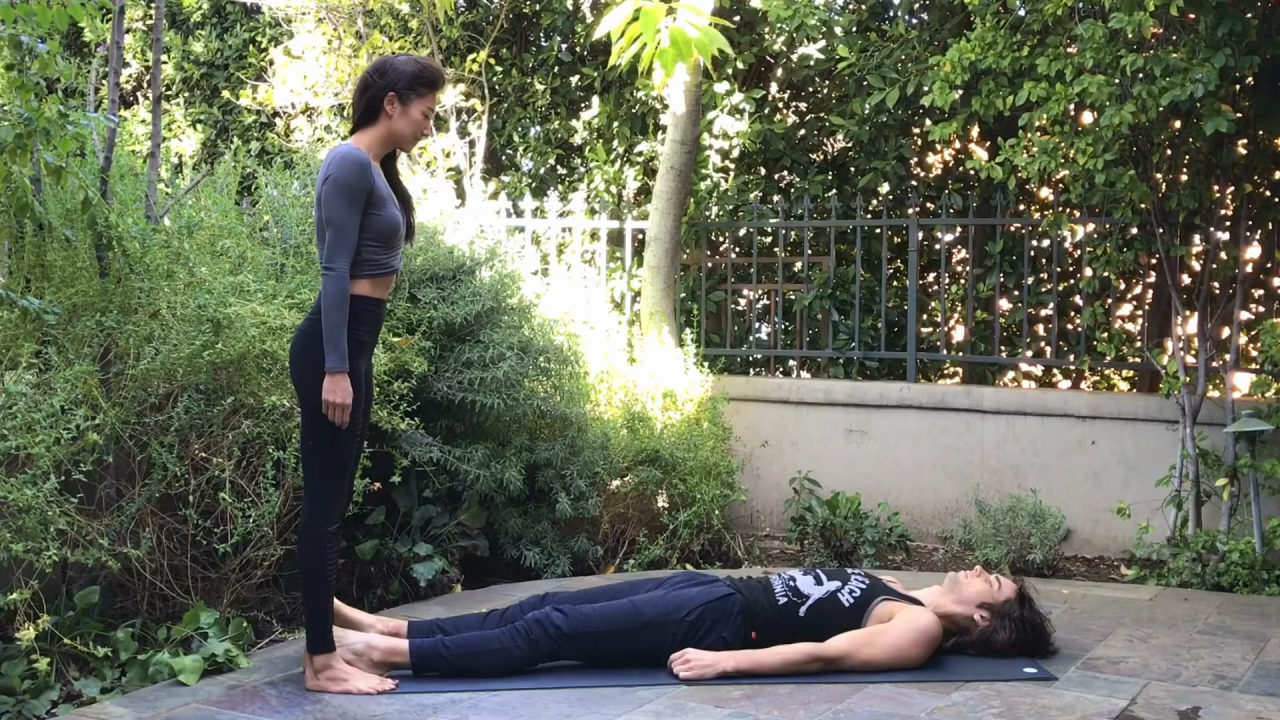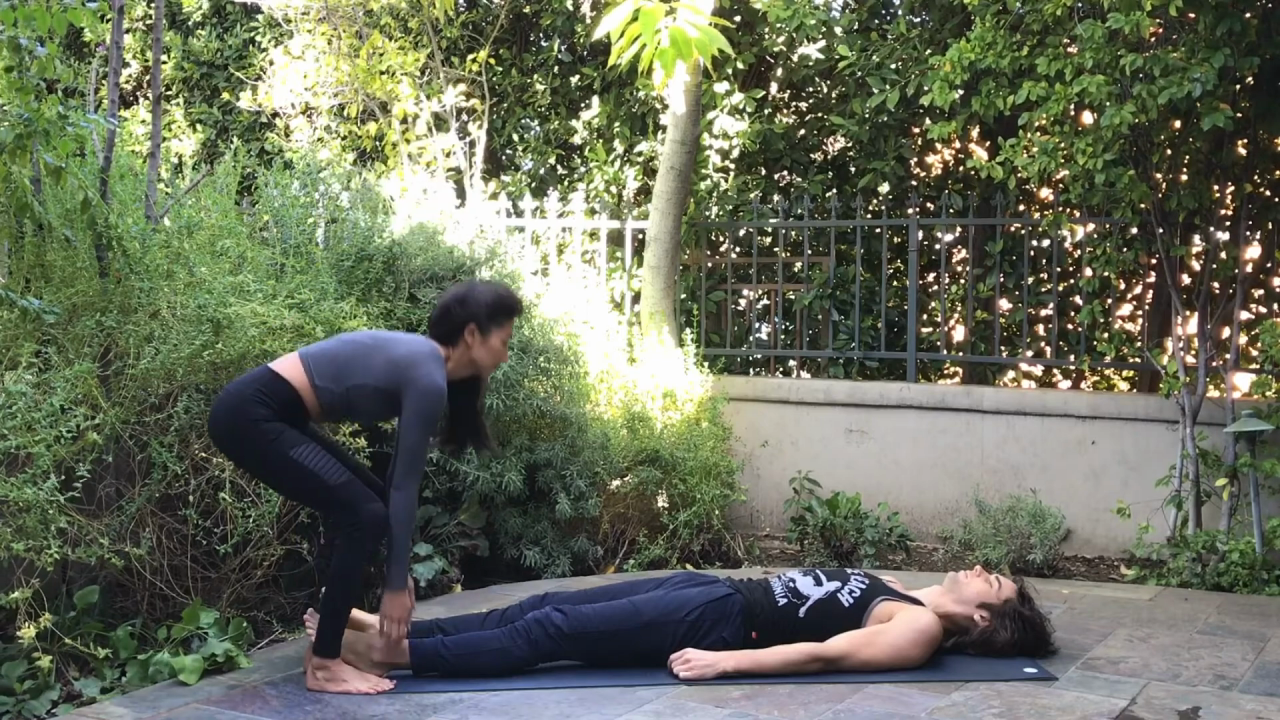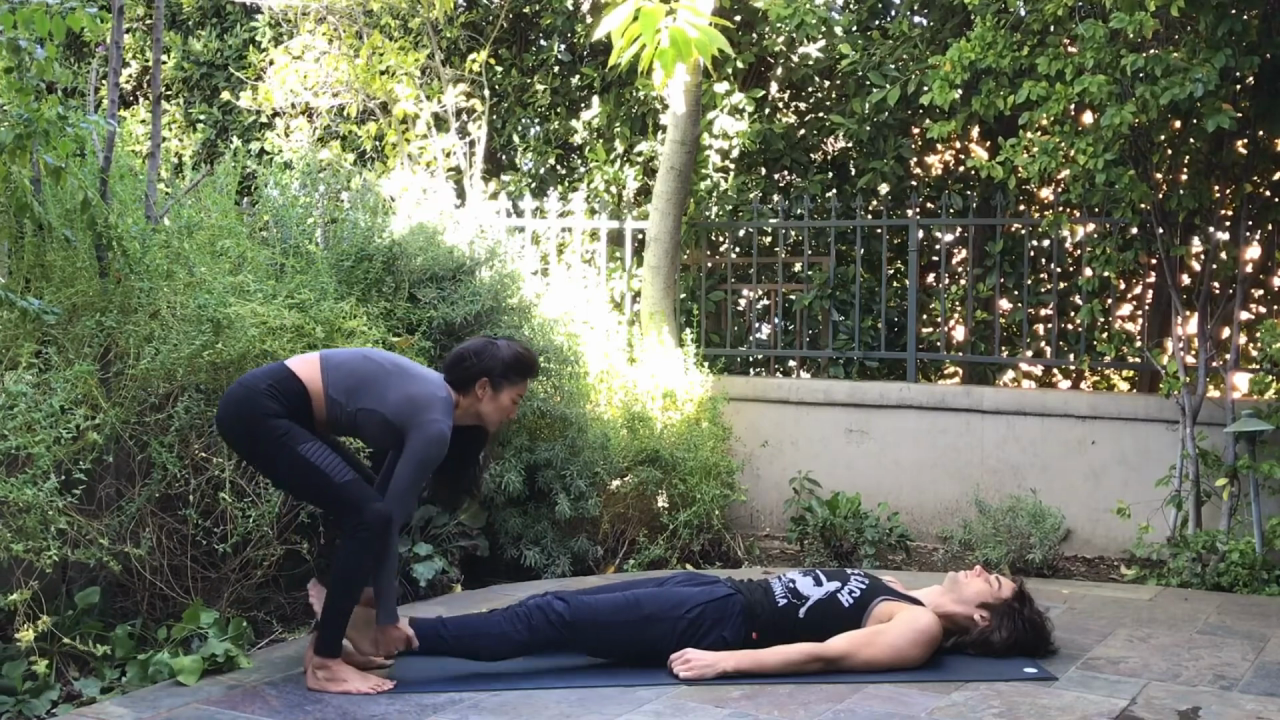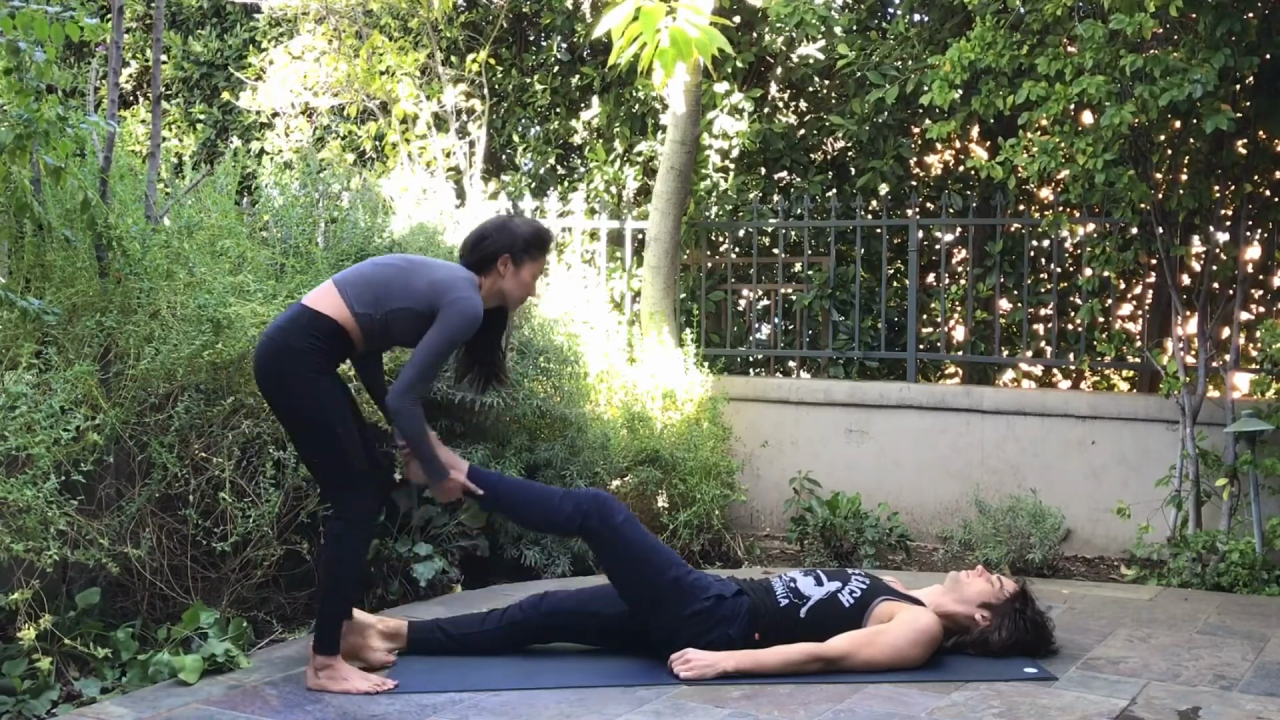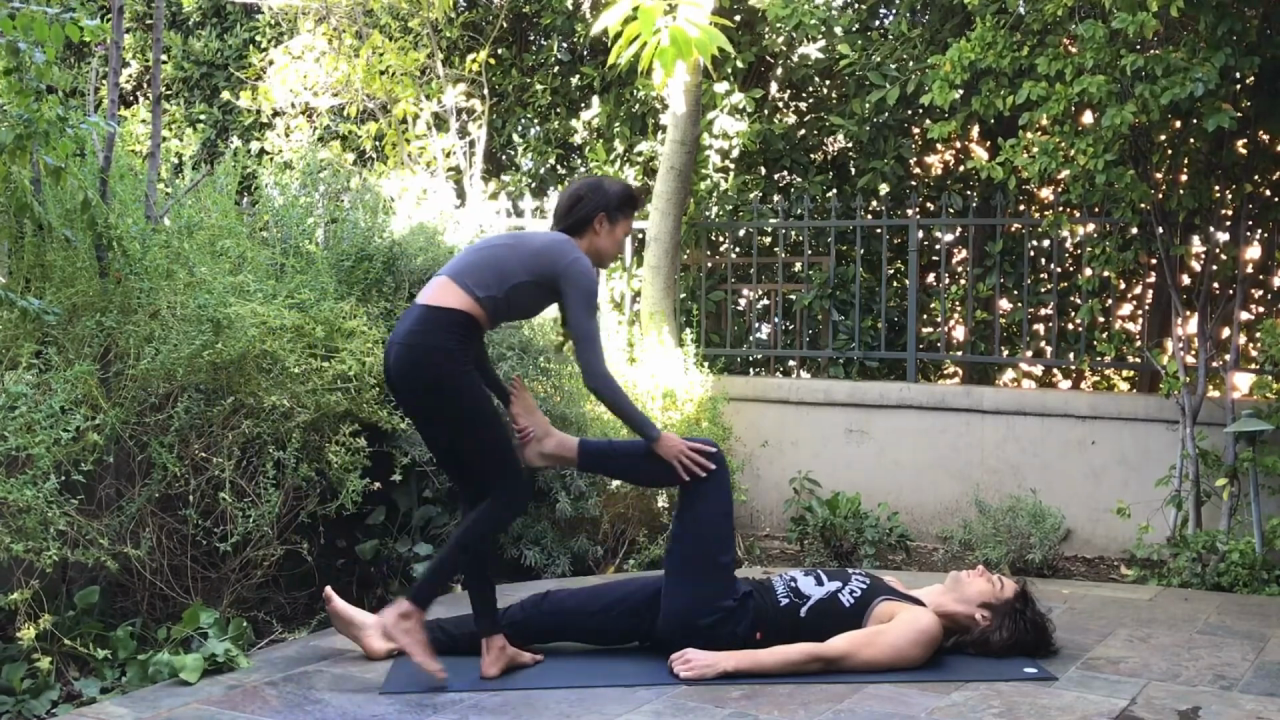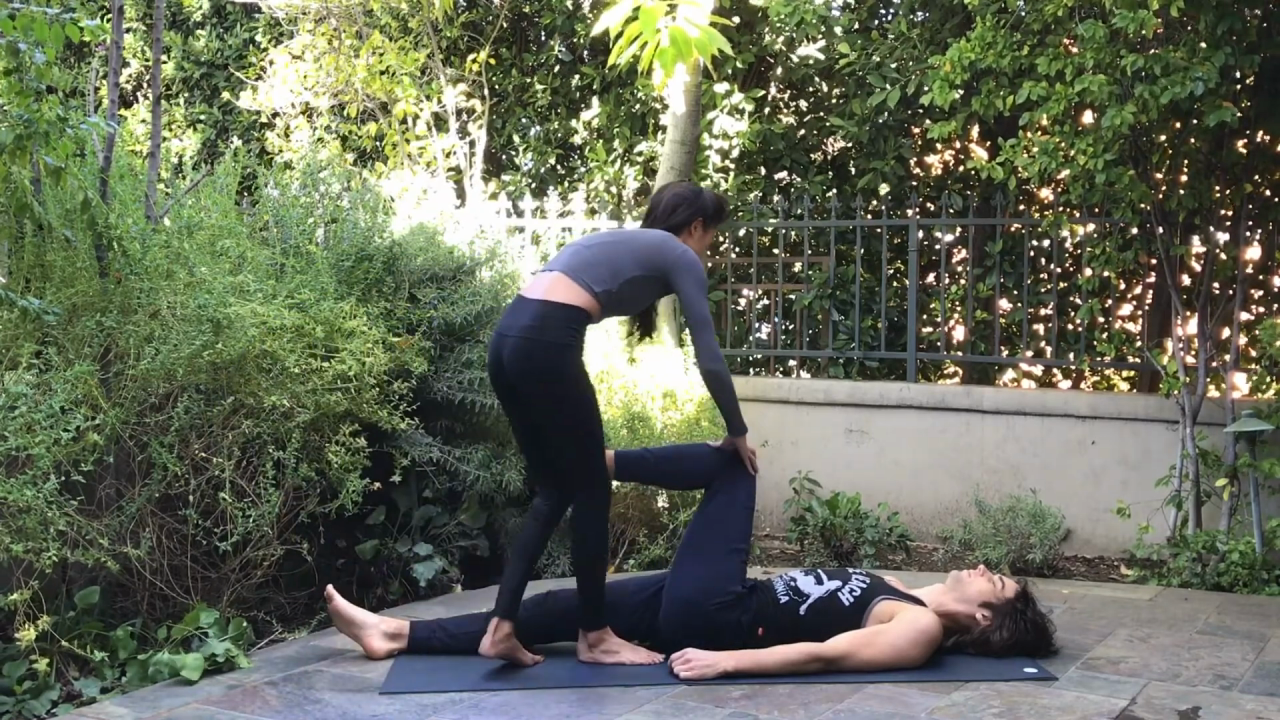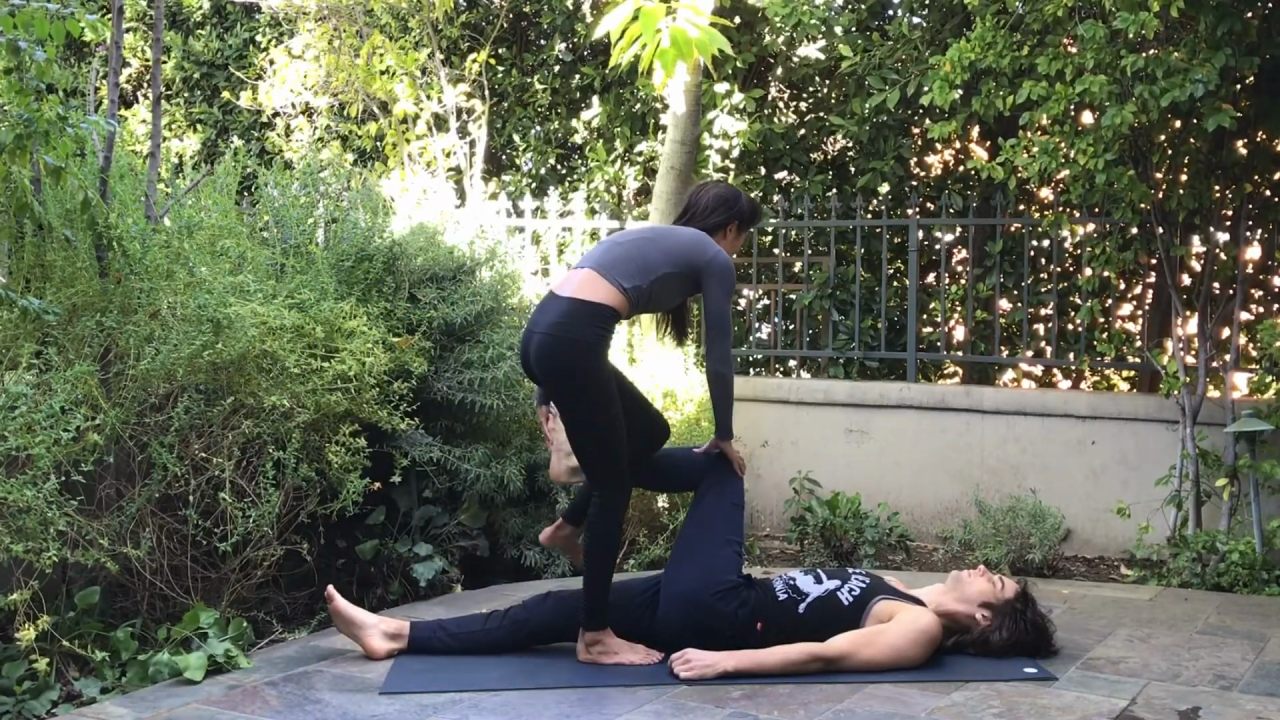
dt=0.7s
person 1, frame 1
left shoulder: (921, 629)
right shoulder: (901, 593)
left elbow: (826, 655)
left wrist: (725, 663)
left hip: (725, 621)
right hip: (723, 589)
left knee: (553, 630)
right knee: (550, 604)
left ankle: (389, 653)
right ankle: (390, 627)
person 1, frame 2
left shoulder: (920, 629)
right shoulder: (900, 594)
left elbow: (825, 654)
left wrist: (725, 661)
left hip: (725, 618)
right hip: (723, 593)
left knee: (552, 629)
right knee: (552, 603)
left ankle: (388, 653)
right ankle: (391, 625)
person 1, frame 3
left shoulder: (919, 631)
right shoulder: (899, 592)
left elbow: (826, 653)
left wrist: (724, 661)
left hip: (720, 622)
right hip: (720, 592)
left knee: (550, 618)
right knee: (550, 609)
left ankle: (394, 632)
right ankle: (395, 633)
person 1, frame 4
left shoulder: (920, 631)
right shoulder: (904, 596)
left elbow: (826, 653)
left wrist: (727, 663)
left hip: (717, 623)
right hip: (722, 598)
left knee: (599, 511)
right knee: (550, 611)
left ankle: (451, 470)
right ankle: (398, 634)
person 1, frame 5
left shoulder: (918, 631)
right shoulder: (901, 595)
left elbow: (825, 654)
left wrist: (723, 662)
left hip: (714, 625)
right hip: (702, 611)
left knee: (705, 462)
right knee: (552, 609)
left ankle: (559, 449)
right ankle: (396, 632)
person 1, frame 6
left shoulder: (921, 629)
right shoulder: (899, 594)
left elbow: (825, 653)
left wrist: (723, 663)
left hip: (715, 618)
right hip: (703, 607)
left knee: (733, 465)
right knee: (561, 607)
left ankle: (594, 461)
right ankle: (399, 634)
person 1, frame 7
left shoulder: (920, 630)
right shoulder: (900, 593)
left elbow: (826, 655)
left wrist: (724, 663)
left hip: (716, 616)
right hip: (707, 606)
left knee: (720, 467)
right knee: (558, 609)
right ankle: (397, 634)
person 2, frame 1
left shoulder: (374, 165)
right shoulder: (350, 162)
right elbow: (337, 271)
right wrist: (337, 369)
left hip: (349, 343)
right hip: (333, 346)
left knee: (334, 498)
right knee: (326, 502)
left ankle: (325, 641)
right ankle: (321, 662)
person 2, frame 2
left shoulder: (423, 361)
right shoulder: (428, 378)
left elbow: (398, 480)
right elbow: (405, 483)
left wrist: (398, 570)
right wrist: (396, 584)
left hip: (268, 411)
right hip: (249, 416)
left knee: (371, 505)
right knee: (364, 517)
left ankle: (328, 638)
right ankle: (324, 664)
person 2, frame 3
left shoulder: (431, 399)
right shoulder: (434, 422)
left elbow: (386, 498)
right elbow: (390, 518)
left wrist: (371, 589)
right wrist: (387, 620)
left hip: (267, 405)
right hip: (258, 411)
left knee: (365, 507)
right knee: (368, 515)
left ankle: (325, 643)
right ankle: (324, 665)
person 2, frame 4
left shoulder: (446, 286)
right shoulder: (465, 302)
right elbow: (404, 398)
left wrist: (405, 438)
right wrist: (438, 474)
left hip: (292, 351)
right hip: (297, 358)
left knee: (374, 486)
right knee: (355, 503)
left ankle: (339, 635)
right ankle: (325, 662)
person 2, frame 5
left shoulder: (537, 250)
right shoulder: (572, 263)
right elbow: (595, 375)
left wrist: (508, 403)
right wrist: (655, 438)
left hip: (408, 350)
right hip: (433, 355)
left knee: (482, 495)
right knee: (509, 491)
left ankle: (491, 643)
right ankle: (409, 611)
person 2, frame 6
left shoulder: (619, 242)
right shoulder: (680, 257)
right elbow: (710, 361)
right wrist: (737, 434)
left hip: (507, 338)
right hip: (545, 347)
left knee: (554, 489)
right knee: (591, 491)
left ankle: (503, 626)
right ankle: (594, 635)
person 2, frame 7
left shoulder: (653, 239)
right shoulder: (714, 258)
right elbow: (718, 359)
left wrist: (549, 401)
right wrist: (724, 437)
left hip: (542, 332)
right hip: (571, 343)
left knee: (648, 432)
right knee: (612, 487)
left ankle: (571, 527)
right ankle: (595, 636)
